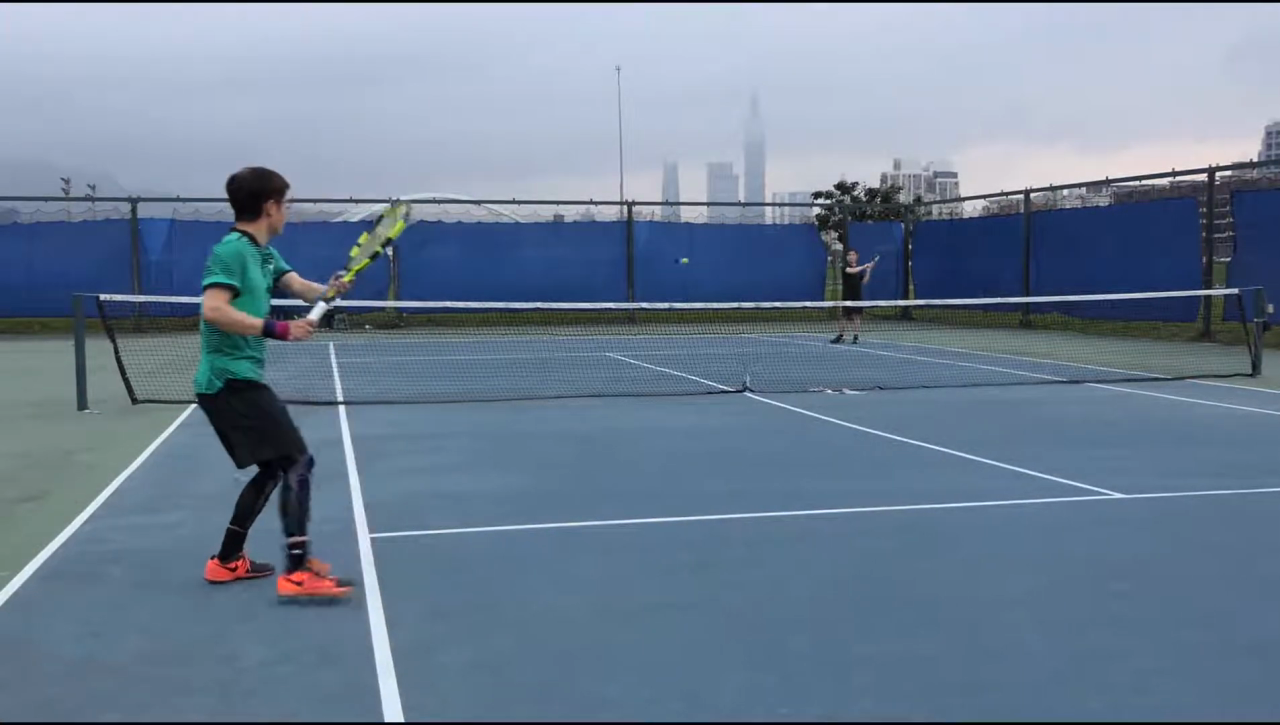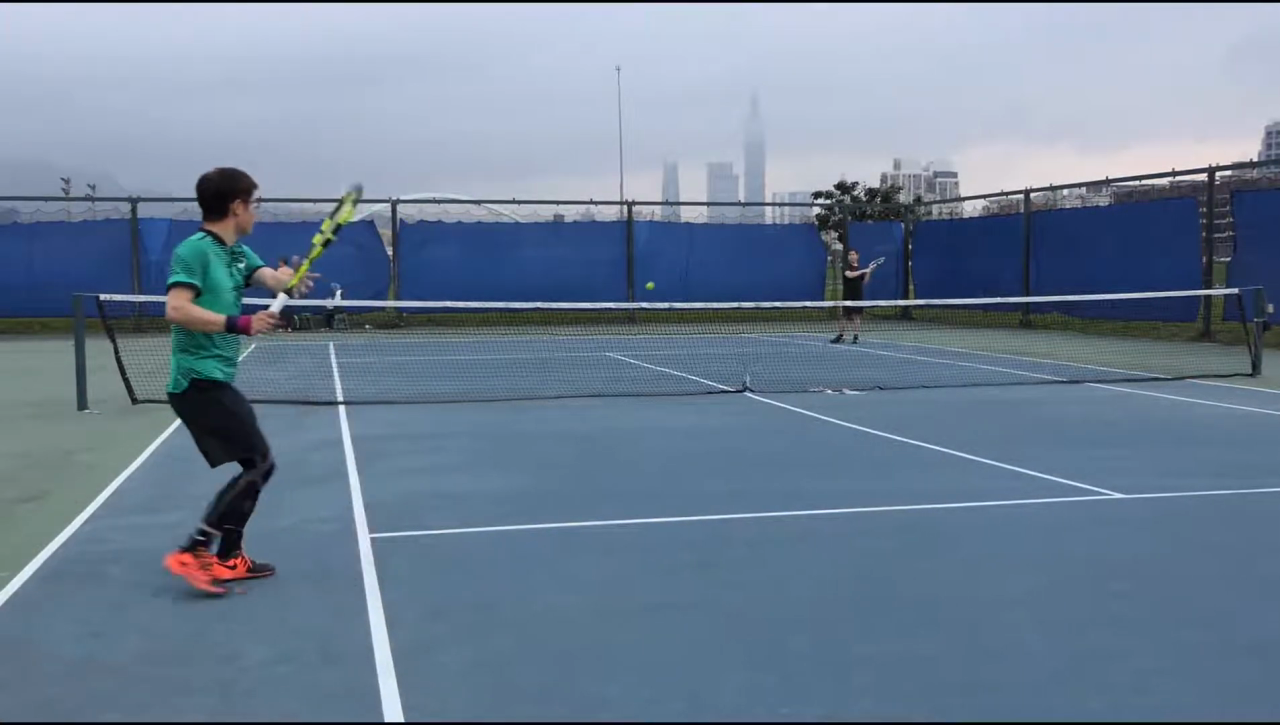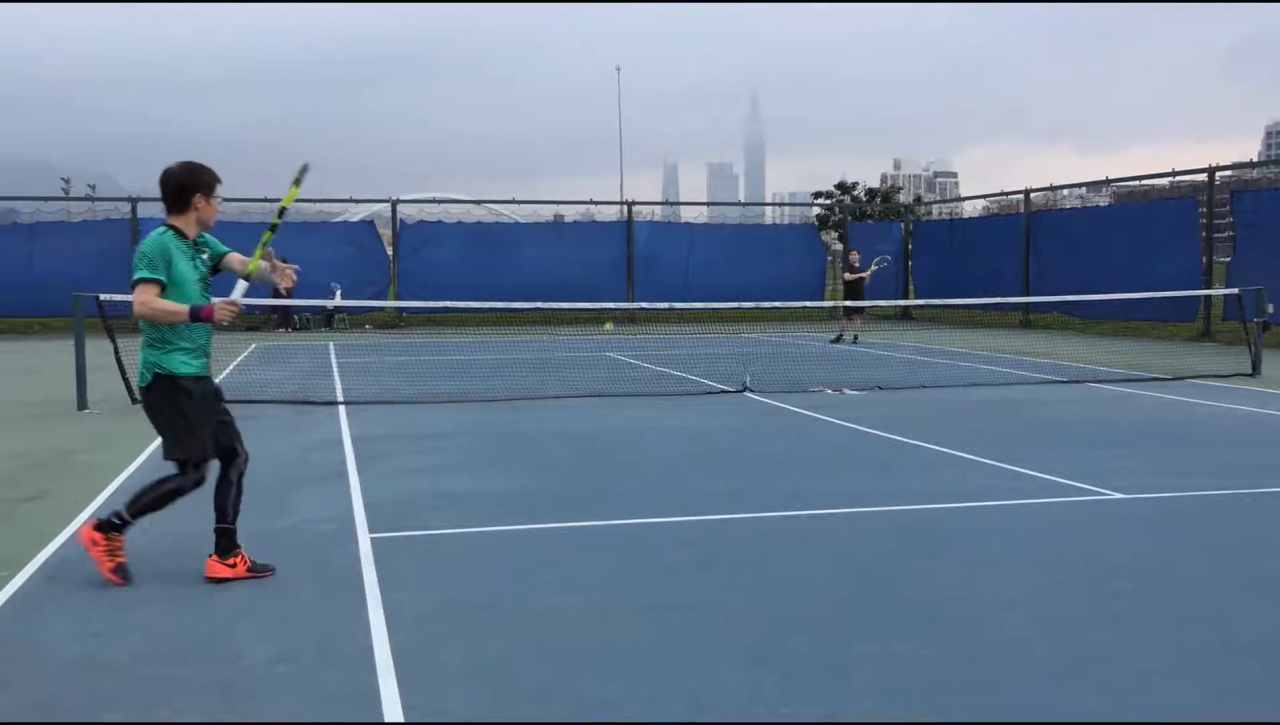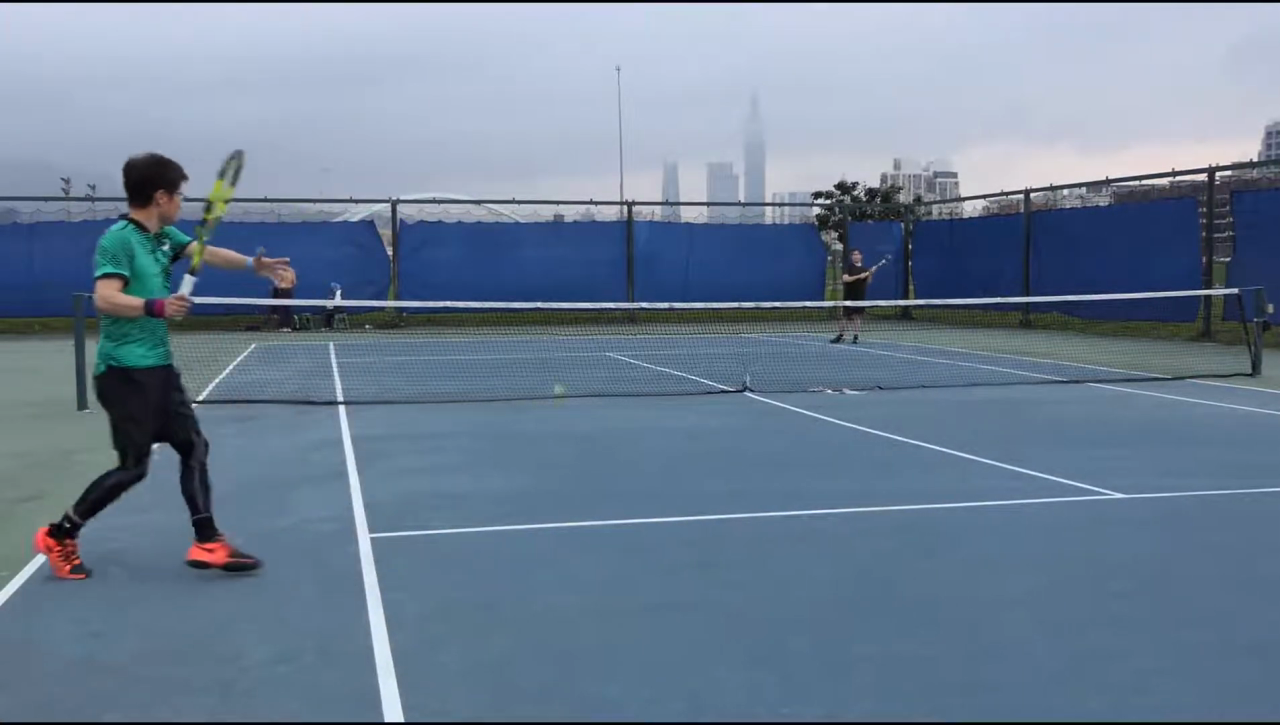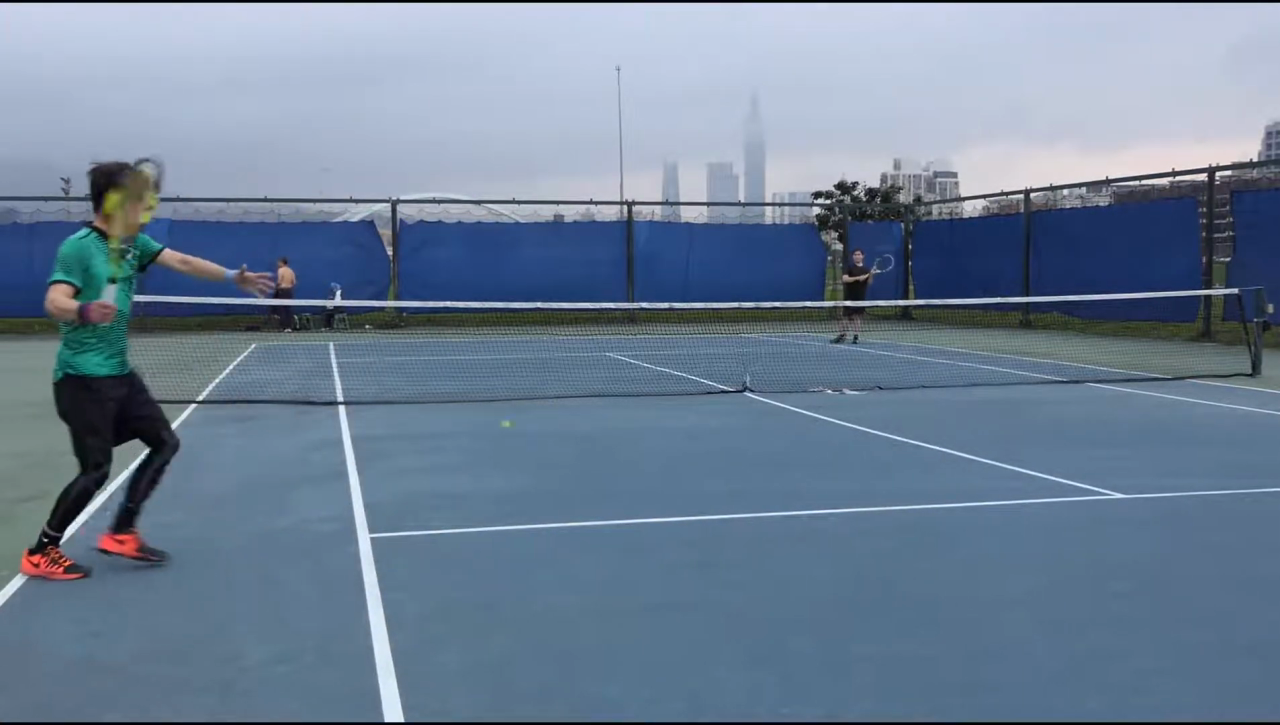
dt=0.1s
person 1, frame 1
left shoulder: (265, 255)
right shoulder: (230, 251)
left elbow: (301, 285)
right elbow: (212, 310)
left wrist: (326, 289)
right wrist: (276, 329)
left hip: (239, 382)
right hip: (231, 381)
left knee: (275, 468)
right knee: (298, 461)
left ankle: (228, 559)
right ankle: (298, 568)
person 1, frame 2
left shoulder: (237, 254)
right shoulder: (194, 250)
left elbow: (273, 278)
right elbow: (176, 310)
left wrist: (292, 280)
right wrist: (238, 324)
left hip: (212, 380)
right hip: (199, 381)
left knee: (253, 465)
right knee: (260, 463)
left ankle: (226, 557)
right ankle: (193, 553)
person 1, frame 3
left shoulder: (202, 244)
right shoulder: (155, 245)
left elbow: (240, 264)
right elbow: (143, 305)
left wrist: (270, 269)
right wrist: (203, 313)
left hip: (194, 375)
right hip: (166, 376)
left knee: (234, 456)
right knee: (194, 470)
left ankle: (227, 556)
right ankle: (106, 531)
person 1, frame 4
left shoulder: (165, 236)
right shoulder: (117, 239)
left elbow: (208, 254)
right elbow: (105, 300)
left wrist: (253, 263)
right wrist: (154, 307)
left hip: (156, 366)
right hip: (122, 369)
left knee: (195, 446)
right knee: (134, 465)
left ankle: (207, 542)
right ankle: (59, 535)
person 1, frame 5
left shoulder: (133, 243)
right shoulder: (77, 248)
left elbow: (181, 262)
right elbow: (54, 303)
left wrist: (234, 276)
right wrist: (84, 312)
left hip: (118, 373)
right hip: (81, 377)
left knee: (166, 444)
right knee: (96, 469)
left ankle: (122, 533)
right ankle: (42, 553)
